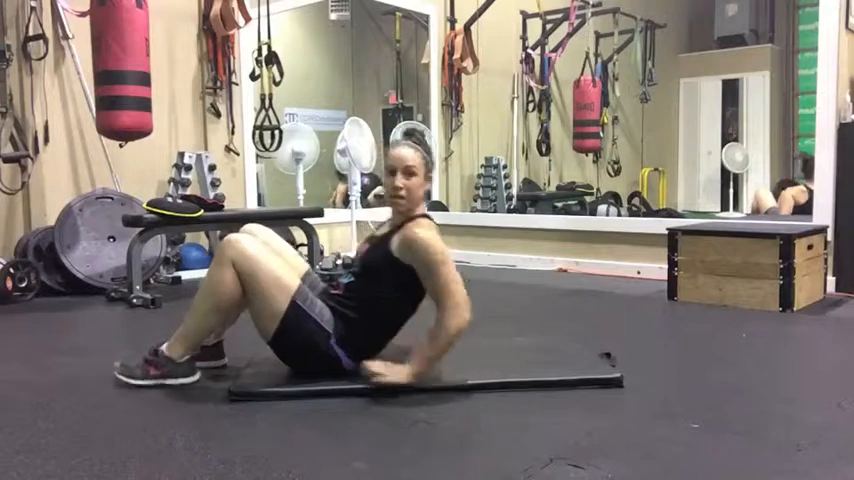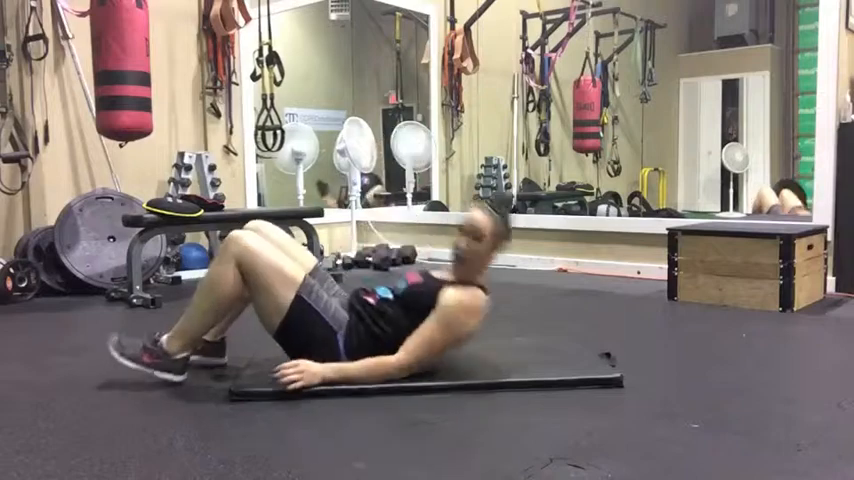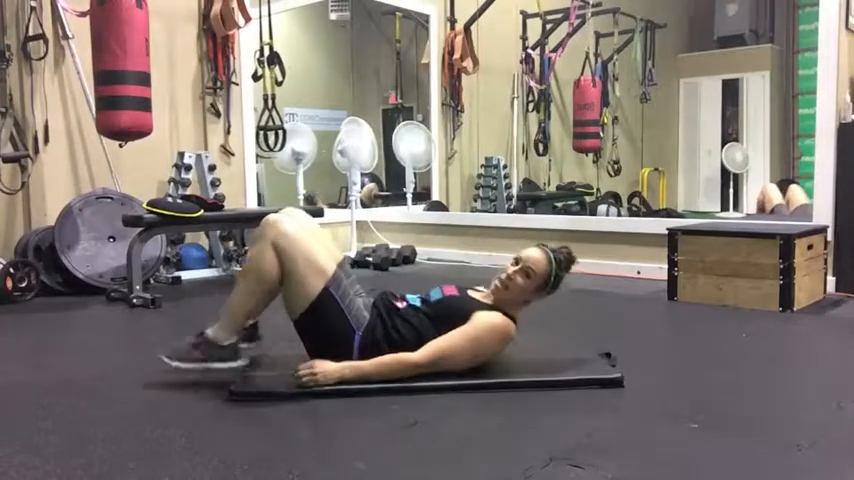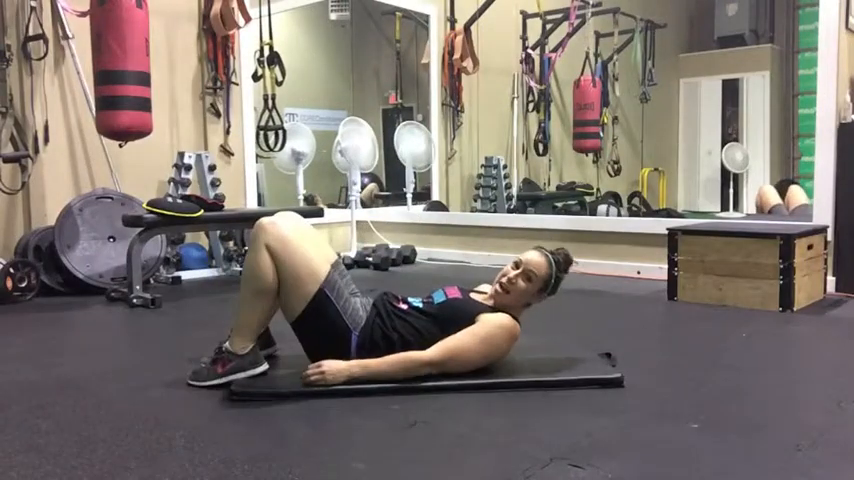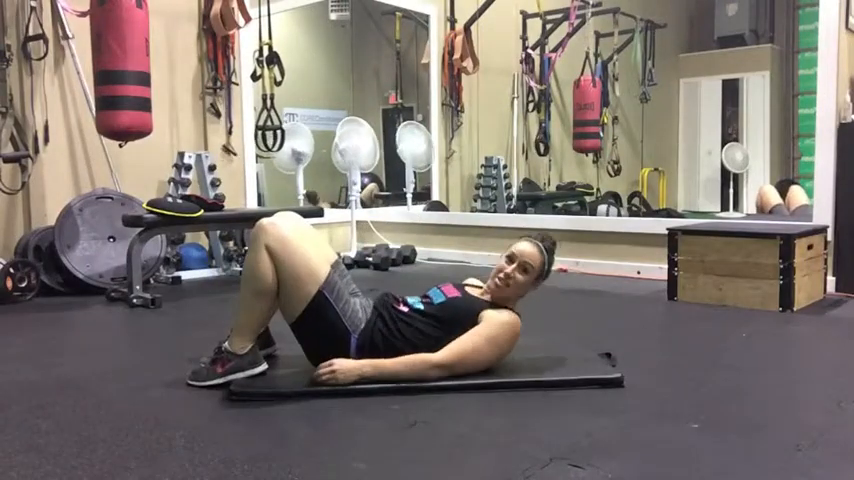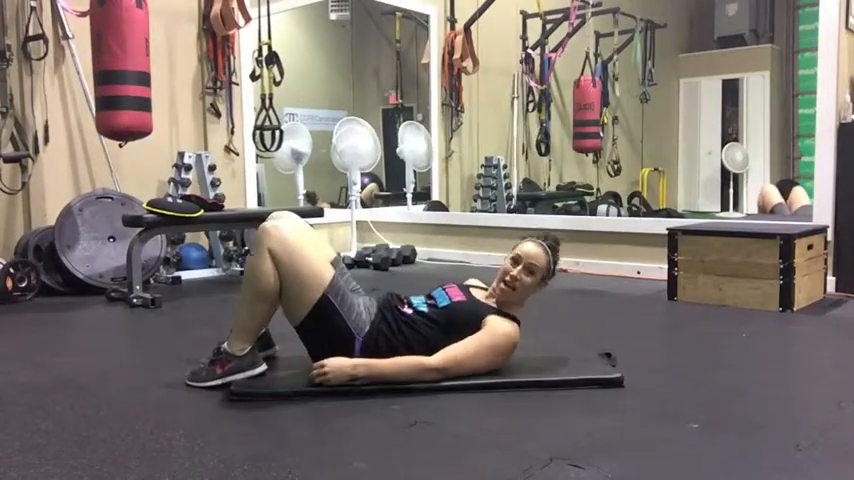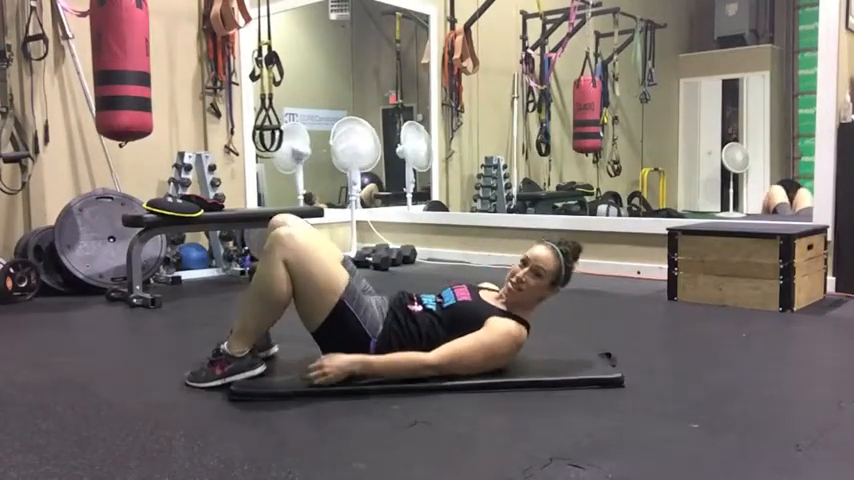
dt=0.3s
person 1, frame 1
left shoulder: (417, 235)
right shoulder: (397, 225)
left elbow: (458, 315)
right elbow: (400, 287)
left wrist: (411, 370)
right wrist: (378, 327)
left hip: (330, 345)
right hip: (332, 312)
left knee: (235, 249)
right knee: (251, 234)
left ankle: (175, 358)
right ankle: (207, 344)
person 1, frame 2
left shoulder: (466, 301)
right shoulder: (453, 276)
left elbow: (401, 362)
left wrist: (325, 370)
left hip: (342, 342)
right hip: (347, 311)
left knee: (240, 245)
right knee: (258, 231)
left ankle: (171, 352)
right ankle: (210, 340)
person 1, frame 3
left shoulder: (496, 326)
right shoulder: (480, 297)
left elbow: (418, 363)
left wrist: (340, 370)
left hip: (356, 338)
right hip: (364, 311)
left knee: (276, 230)
right knee: (290, 220)
left ankle: (220, 342)
right ankle: (241, 324)
person 1, frame 4
left shoulder: (502, 326)
right shoulder: (484, 295)
left elbow: (429, 361)
left wrist: (350, 369)
left hip: (354, 340)
right hip: (365, 313)
left knee: (269, 233)
right knee: (284, 222)
left ankle: (240, 354)
right ankle: (256, 335)
person 1, frame 5
left shoulder: (503, 323)
right shoulder: (473, 286)
left elbow: (439, 364)
left wrist: (360, 369)
left hip: (354, 341)
right hip: (364, 316)
left knee: (269, 233)
right knee: (284, 222)
left ankle: (239, 354)
right ankle: (256, 336)
person 1, frame 6
left shoulder: (504, 331)
right shoulder: (476, 287)
left elbow: (434, 367)
left wrist: (354, 367)
left hip: (358, 340)
right hip: (368, 312)
left knee: (272, 237)
right knee: (281, 221)
left ankle: (238, 355)
right ankle: (255, 337)
person 1, frame 7
left shoulder: (510, 332)
right shoulder: (490, 291)
left elbow: (433, 364)
left wrist: (353, 364)
left hip: (371, 337)
right hip: (381, 311)
left knee: (286, 243)
right knee: (284, 225)
left ankle: (238, 355)
right ankle: (255, 337)
